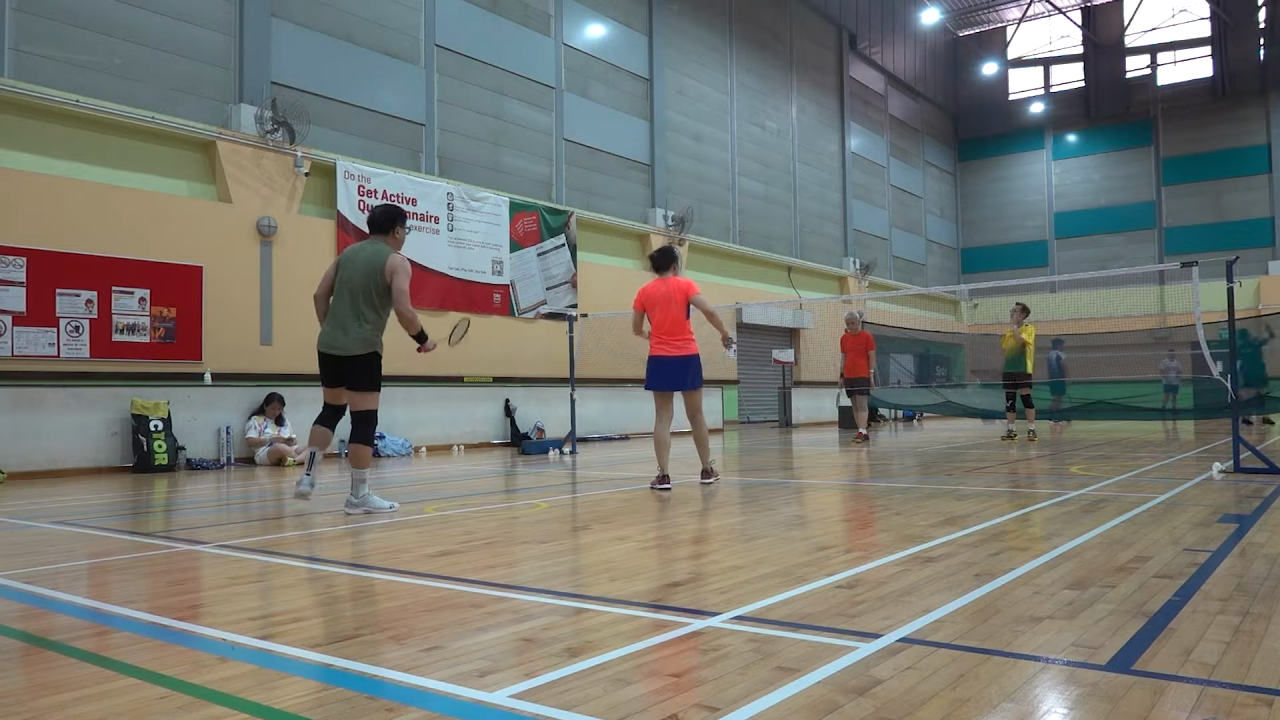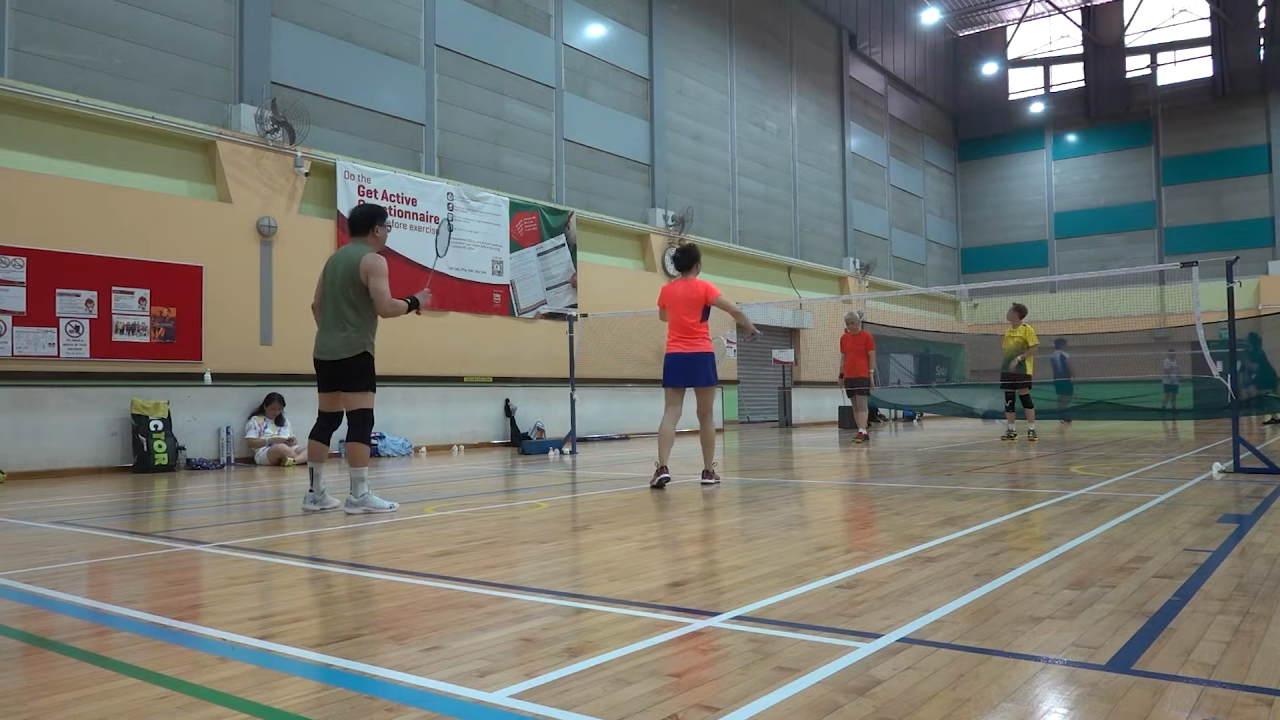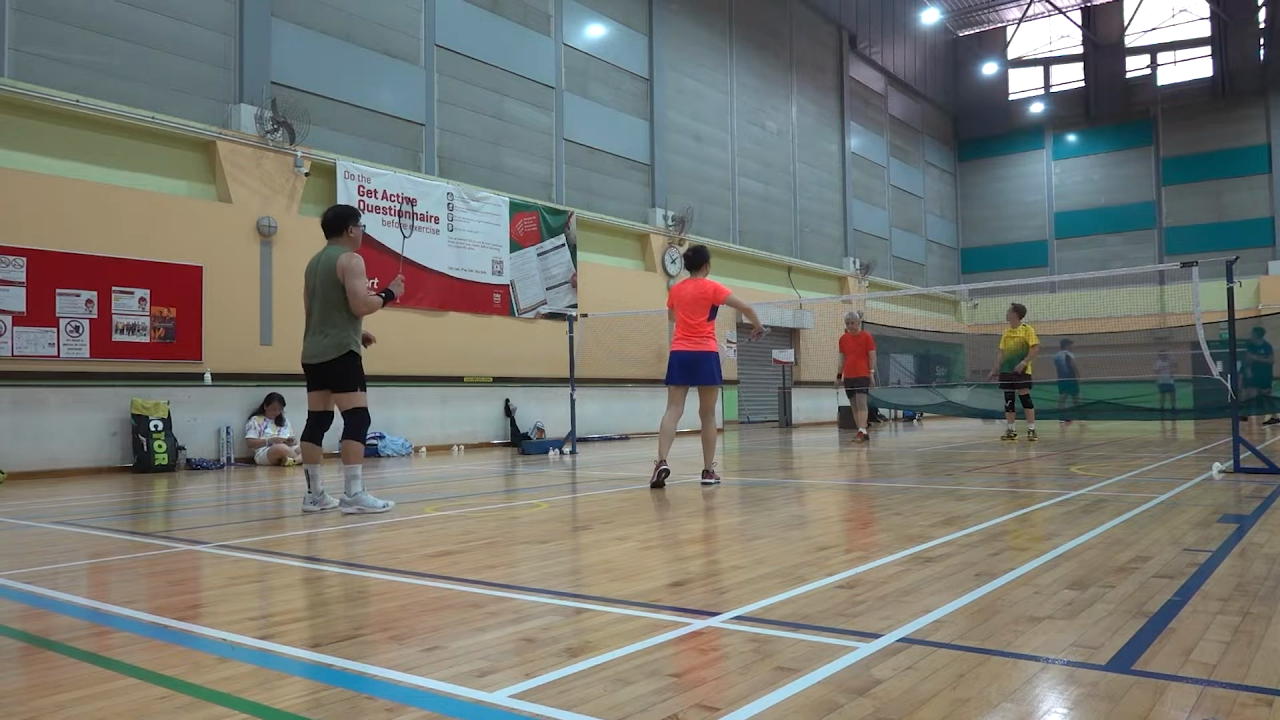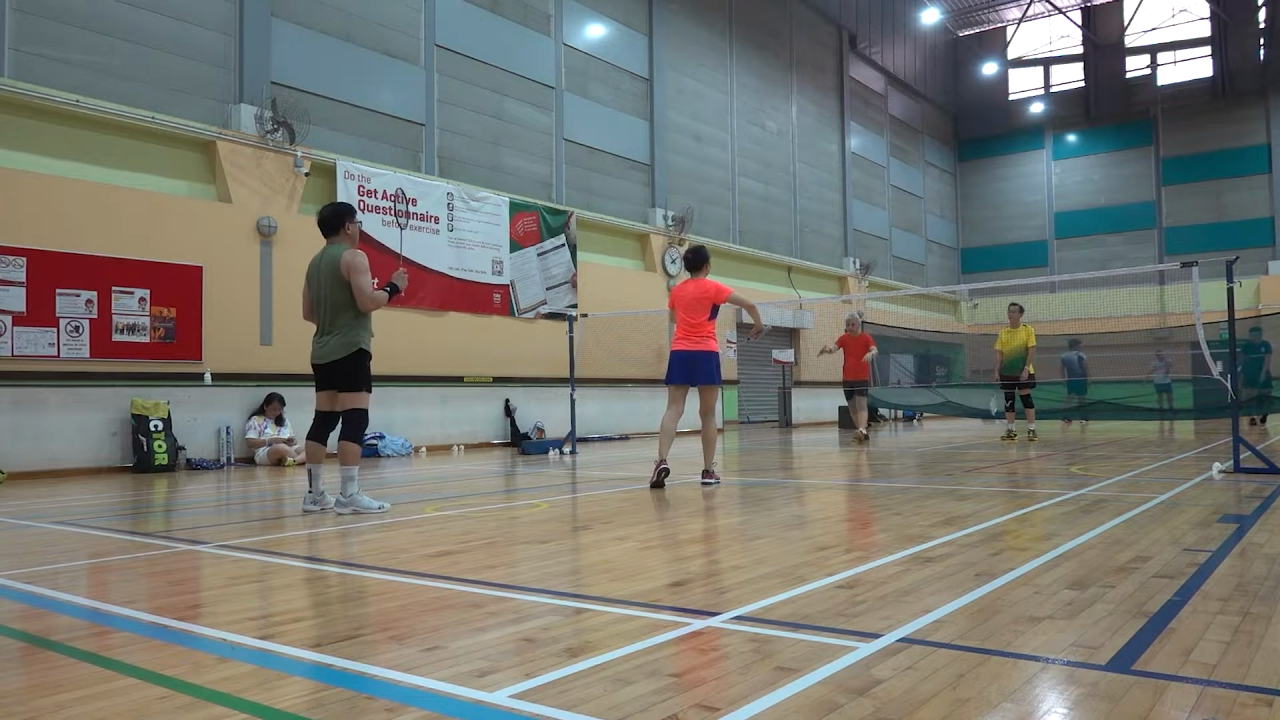
dt=0.4s
person 1, frame 1
left shoulder: (348, 253)
right shoulder: (396, 262)
left elbow: (320, 295)
right elbow: (403, 311)
right wrist: (422, 337)
left hip: (329, 346)
right hip: (362, 350)
left knee: (331, 410)
right knee: (364, 421)
left ankle: (308, 477)
right ankle: (359, 496)
person 1, frame 2
left shoulder: (334, 258)
right shoulder: (373, 261)
left elbow: (316, 306)
right elbow: (385, 307)
right wrist: (415, 302)
left hip: (324, 352)
right hip: (354, 352)
left knee: (326, 420)
right knee: (361, 421)
left ankle: (315, 493)
right ankle: (359, 495)
person 1, frame 3
left shoulder: (314, 262)
right shoulder: (350, 260)
right elbow: (360, 306)
right wrist: (389, 293)
left hip: (313, 353)
right hip: (341, 353)
left knee: (317, 421)
right knee: (357, 419)
left ankle: (314, 494)
right ankle: (353, 494)
person 1, frame 4
left shoulder: (315, 262)
right shoulder: (353, 257)
left elbow: (308, 313)
right elbow: (367, 302)
right wrist: (394, 287)
left hip: (322, 352)
right hip: (350, 351)
left knee: (323, 420)
right knee: (355, 420)
left ankle: (314, 493)
right ankle: (349, 495)
person 2, frame 1
left shoulder: (644, 291)
right shoulder: (685, 285)
left elbow: (636, 328)
right elbow: (709, 311)
right wrist: (725, 334)
left hip: (659, 359)
right hip: (686, 357)
left knee: (663, 418)
right knee: (696, 415)
left ankle: (663, 475)
right ankle: (707, 470)
person 2, frame 2
left shoulder: (666, 290)
right shoulder: (703, 287)
right elbow: (734, 310)
right wrist: (750, 328)
left hip: (674, 356)
right hip: (700, 356)
left knee: (671, 413)
right knee: (705, 415)
left ankle: (662, 466)
right ankle: (708, 471)
person 2, frame 3
left shoulder: (676, 289)
right shoulder: (712, 288)
right elbow: (745, 308)
right wrist: (758, 326)
left hip: (679, 354)
right hip: (705, 355)
left knee: (673, 410)
right knee: (708, 415)
left ankle: (662, 462)
right ankle: (708, 471)
person 2, frame 4
left shoulder: (677, 290)
right shoulder: (713, 288)
right elbow: (749, 305)
right wrist: (758, 325)
left hip: (679, 354)
right hip: (705, 354)
left knee: (673, 410)
right knee: (708, 414)
left ankle: (662, 461)
right ankle: (708, 471)
